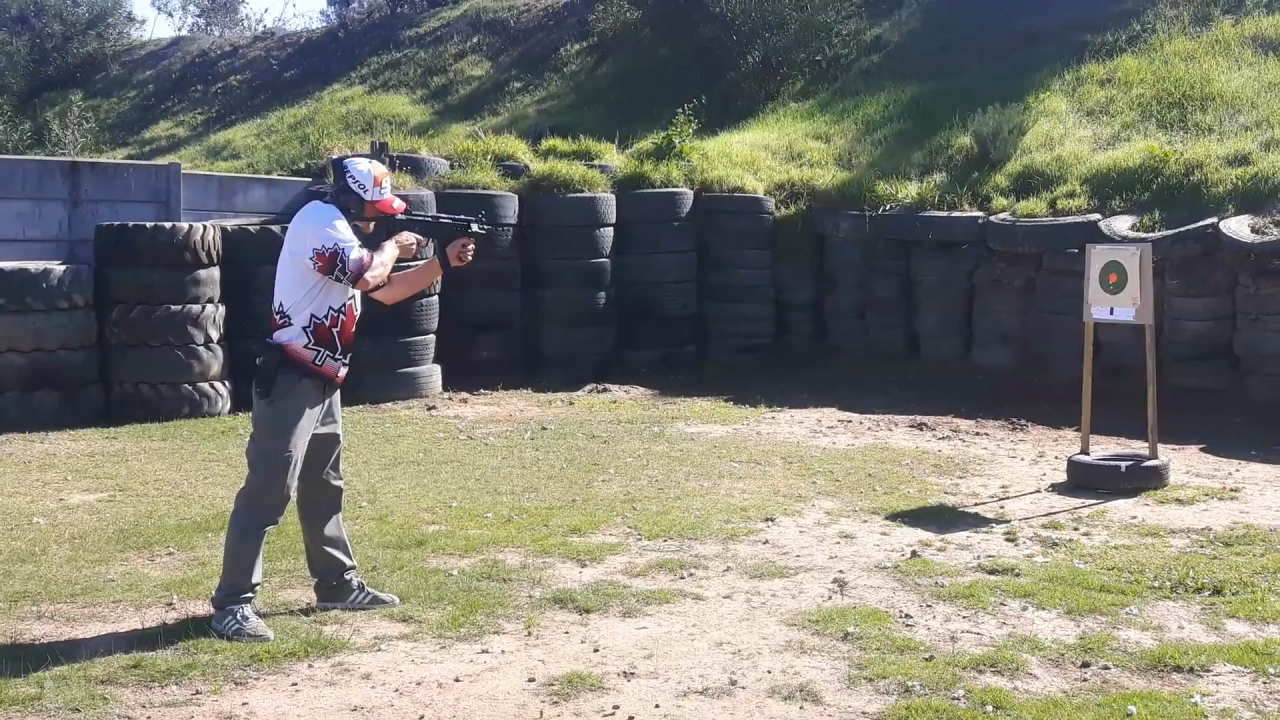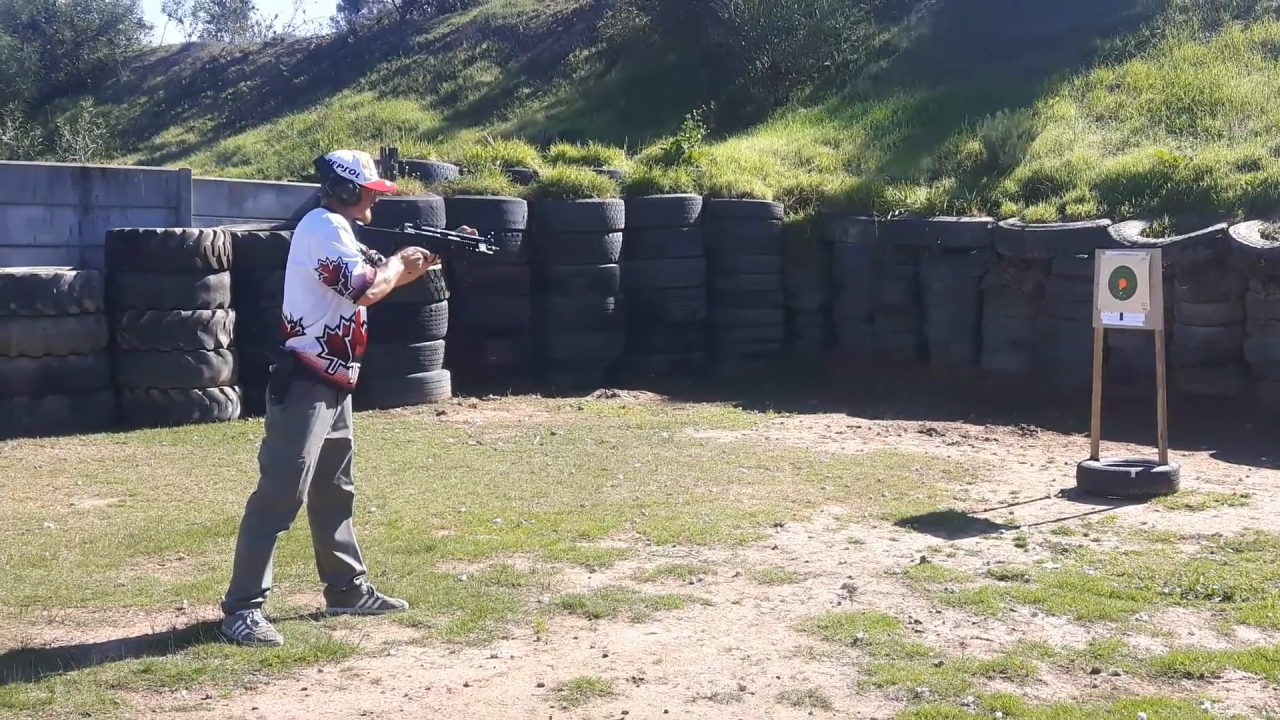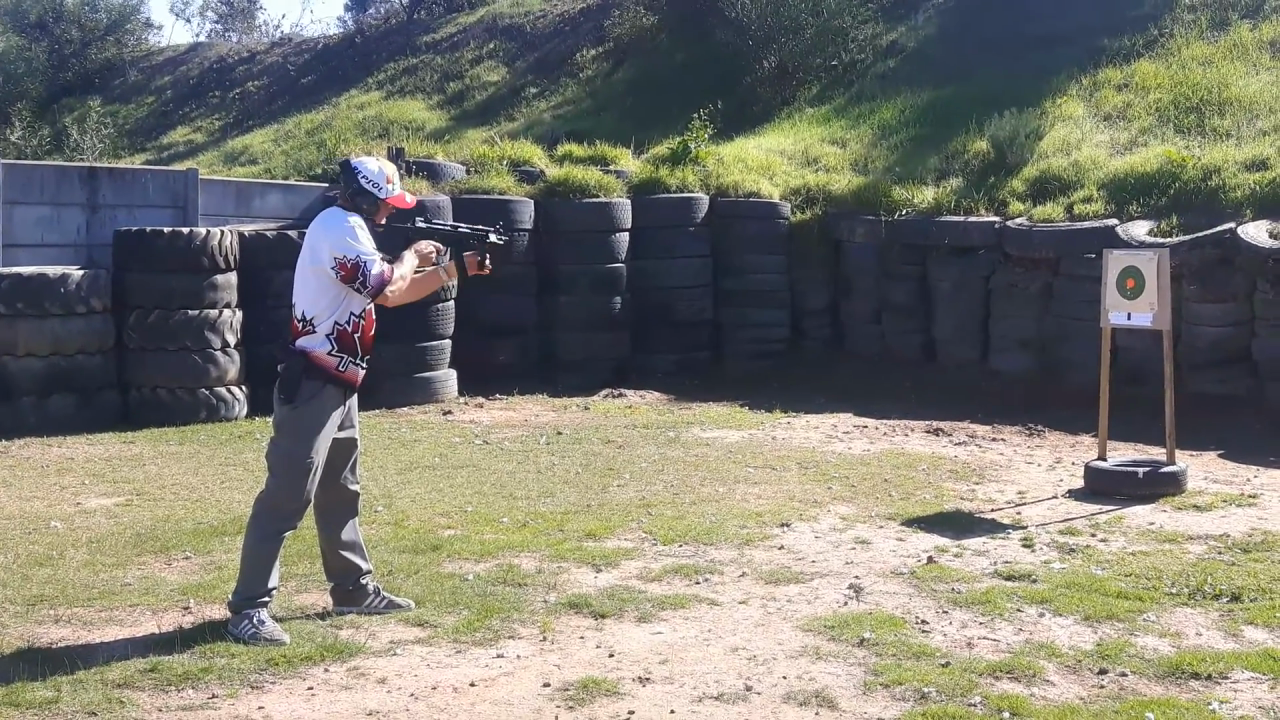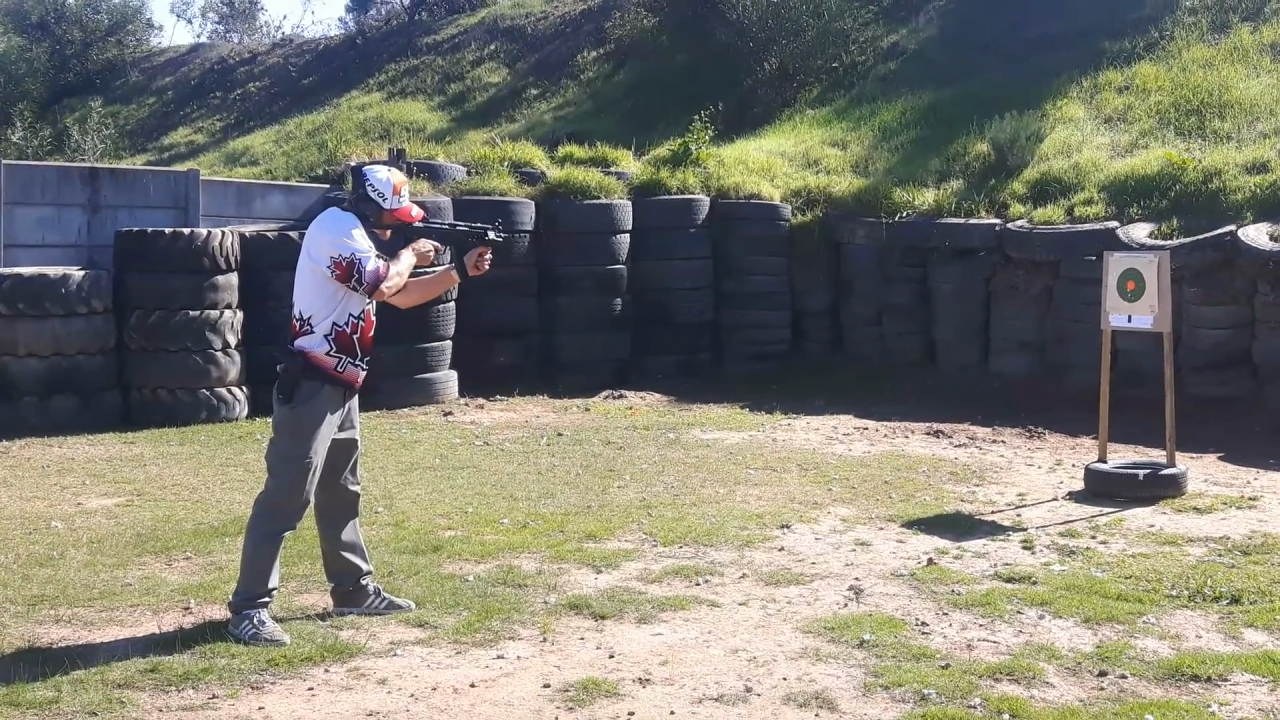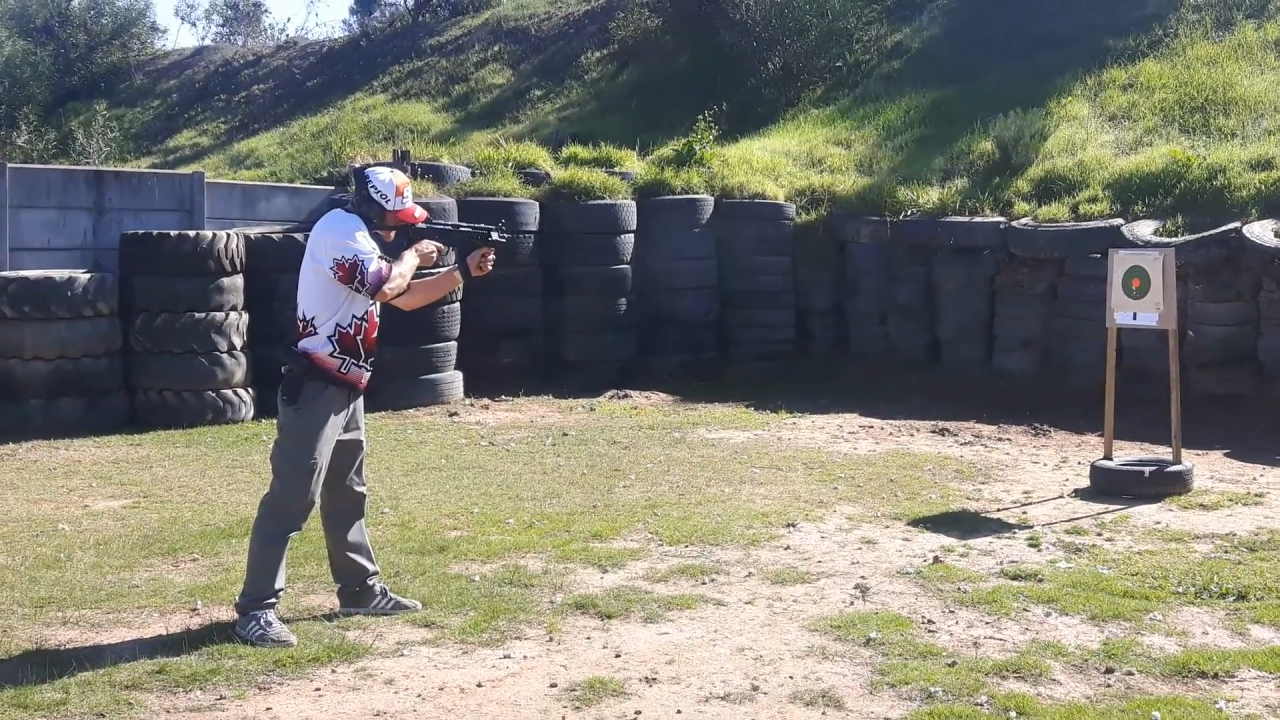
dt=1s
person 1, frame 1
left shoulder: (341, 230)
right shoulder: (319, 218)
left elbow: (387, 291)
right elbow: (366, 276)
left wrist: (445, 261)
right wrist: (393, 247)
left hip: (321, 381)
right hip: (291, 379)
left knee: (324, 488)
right knee: (268, 490)
left ankle: (339, 584)
right ankle: (232, 603)
person 1, frame 2
left shoulder: (339, 230)
right shoulder: (325, 226)
left elbow: (376, 279)
right elbow: (367, 289)
left wrist: (434, 253)
right wrist: (399, 260)
left hip: (333, 384)
right hip: (305, 383)
left knee: (335, 493)
right knee: (281, 495)
left ankle: (347, 590)
right ankle: (242, 607)
person 1, frame 3
left shoulder: (348, 229)
right shoulder: (341, 225)
left elbow: (392, 294)
right elbow: (386, 289)
left wrist: (454, 269)
right wrist: (413, 255)
left hip: (337, 383)
right hip: (313, 383)
left knee: (340, 493)
right knee: (287, 495)
left ankle: (354, 589)
right ankle: (248, 608)
person 1, frame 4
left shoulder: (355, 236)
right shoulder: (335, 226)
left elbow: (402, 296)
right elbow: (382, 285)
left wrist: (461, 270)
right wrist: (410, 255)
left hip: (339, 386)
right hip: (311, 385)
left knee: (341, 494)
right knee: (286, 496)
left ankle: (354, 589)
right ankle: (249, 607)
person 1, frame 5
left shoulder: (359, 239)
right shoulder: (339, 227)
left elbow: (405, 297)
right elbow: (385, 286)
left wrist: (464, 271)
right wrist: (413, 255)
left hip: (344, 387)
right hip: (315, 386)
left knee: (347, 494)
right knee: (292, 497)
left ankle: (361, 590)
right ankle: (256, 608)
